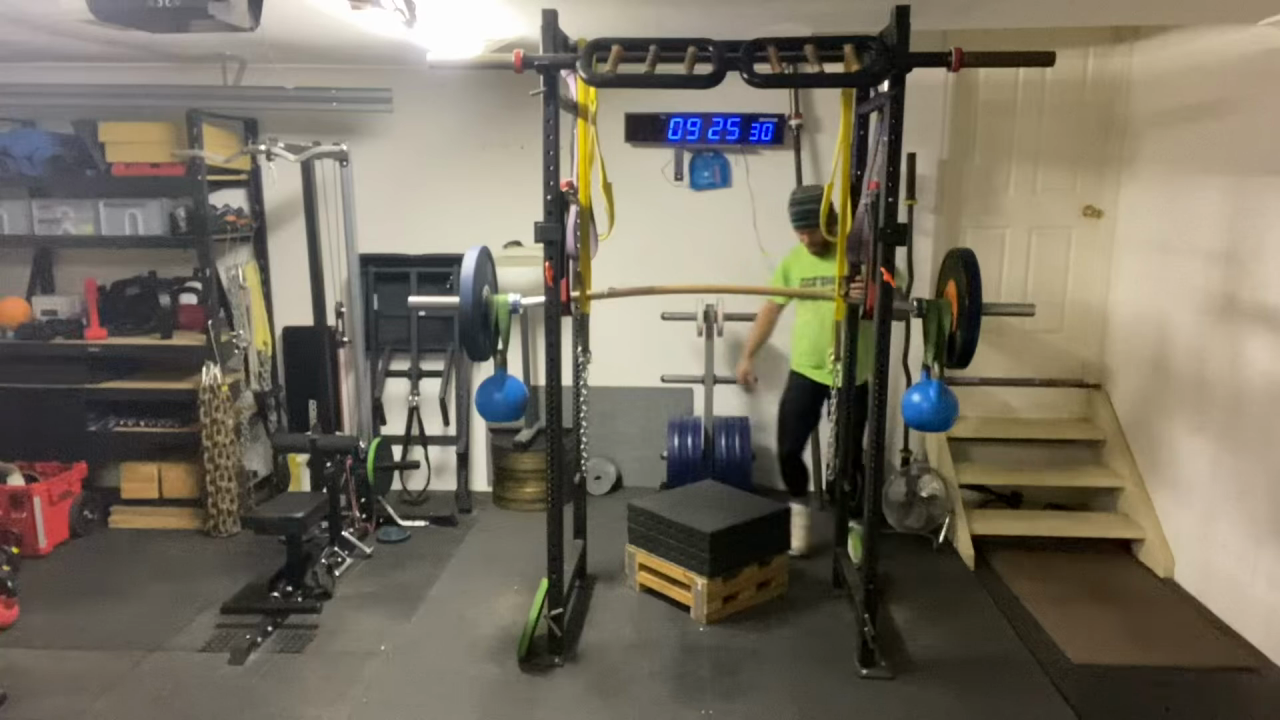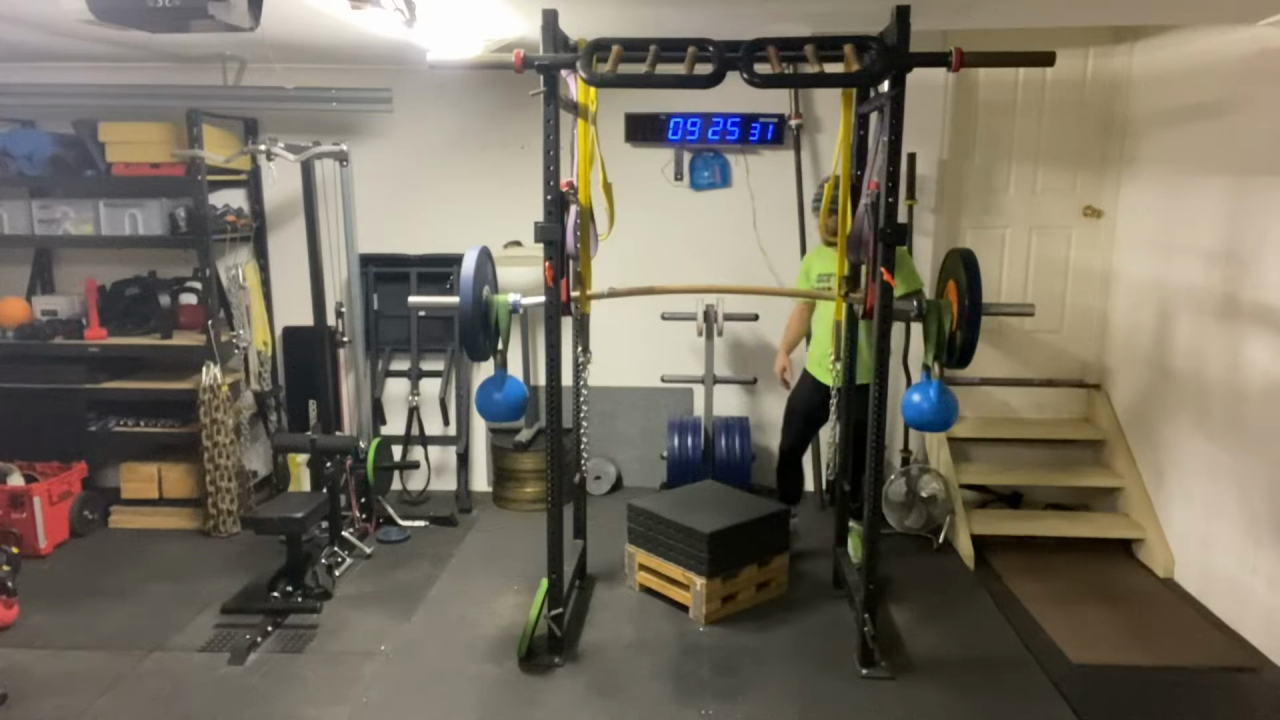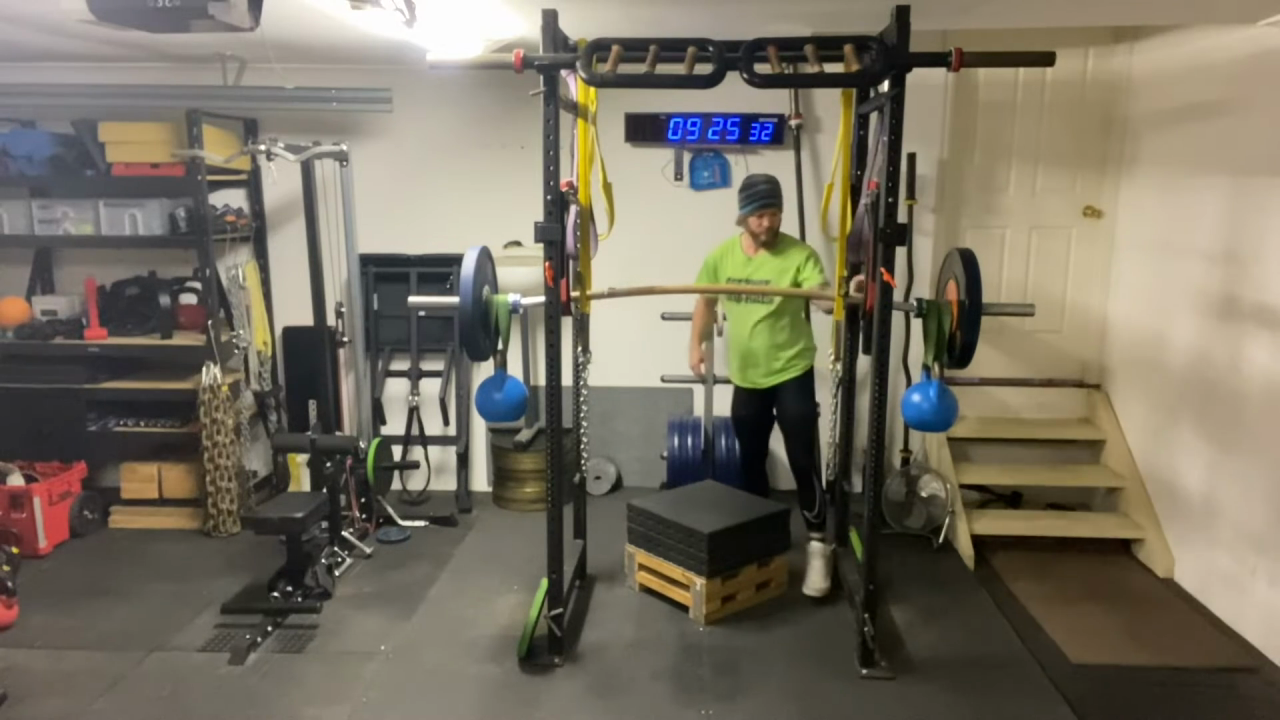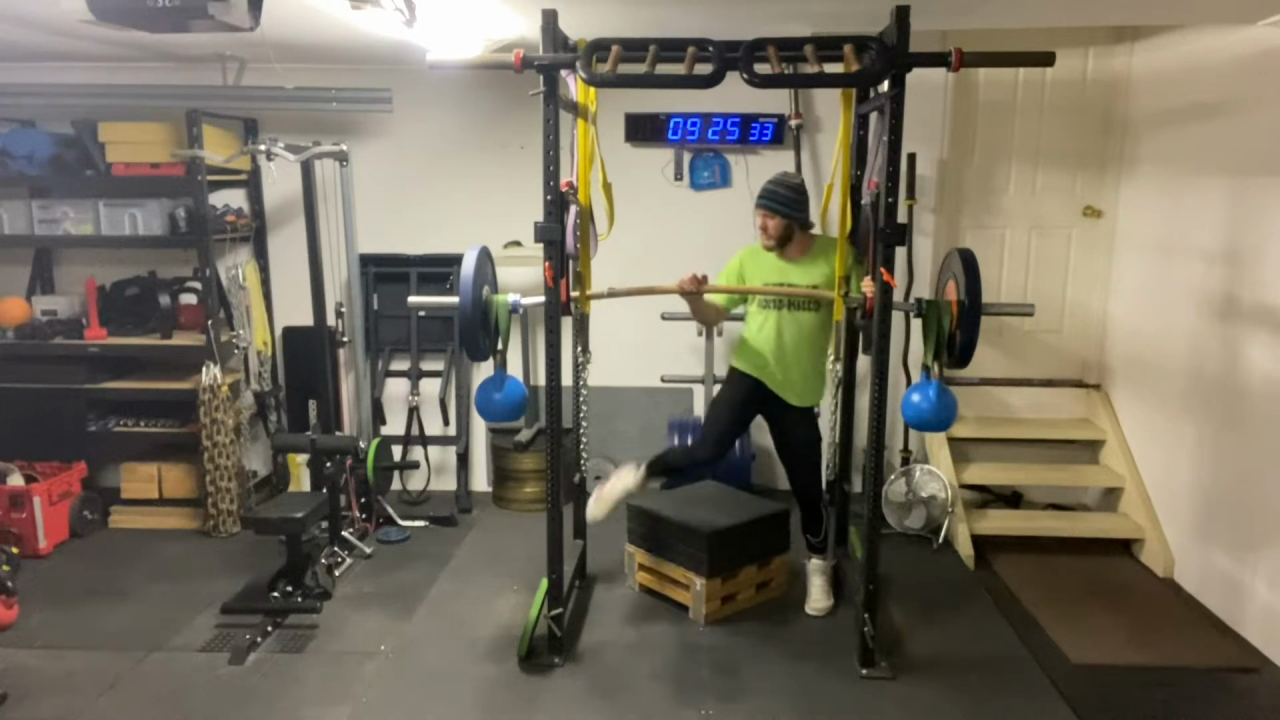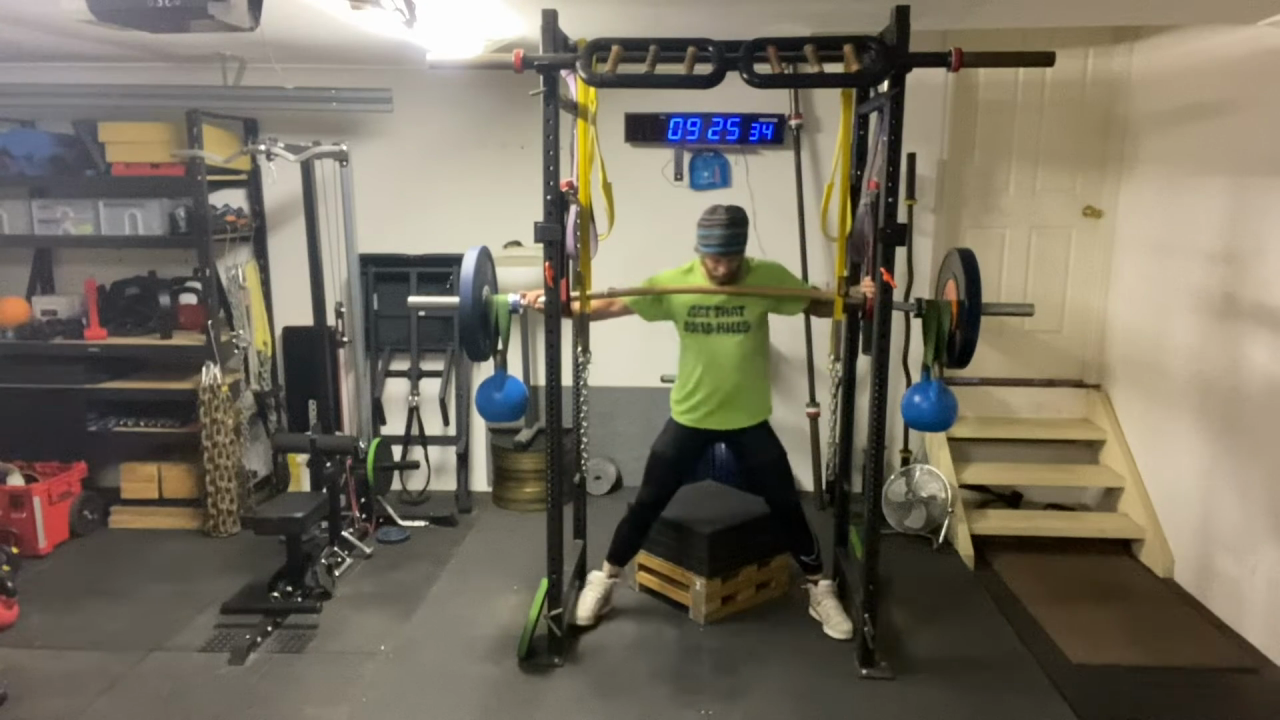
dt=1s
person 1, frame 1
right shoulder: (794, 259)
right elbow: (771, 308)
right wrist: (747, 356)
left hip: (853, 375)
right hip: (806, 371)
left knee: (851, 457)
right knee: (788, 450)
right ankle: (801, 507)
person 1, frame 2
right shoulder: (816, 257)
left elbow: (912, 302)
right wrist: (784, 352)
left hip: (861, 376)
right hip: (816, 372)
left knee: (854, 459)
right knee: (790, 446)
left ankle: (855, 527)
person 1, frame 3
left shoulder: (799, 255)
right shoulder: (722, 255)
left elbow: (824, 297)
right elbow: (706, 301)
right wrist: (696, 345)
left hip: (792, 373)
right hip: (746, 377)
left knee: (804, 464)
right knee: (751, 465)
left ankle: (818, 549)
person 1, frame 4
left shoulder: (835, 258)
right shoulder: (749, 259)
right elbow: (711, 316)
left wrist: (872, 297)
right wrist: (693, 297)
left hip: (798, 392)
right hip: (750, 375)
left knee: (807, 487)
right knee: (704, 452)
left ankle: (819, 567)
right ankle: (635, 477)
person 1, frame 5
left shoulder: (768, 278)
right shoulder: (672, 282)
left elbow: (819, 304)
right elbow: (611, 305)
left hip: (748, 418)
right hip: (690, 416)
left knee: (787, 507)
right knee: (647, 504)
left ankle: (820, 591)
right ankle: (603, 583)
